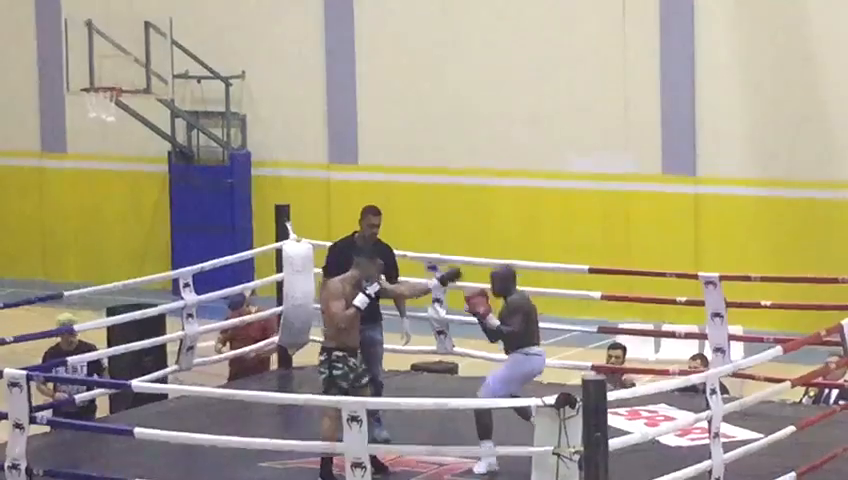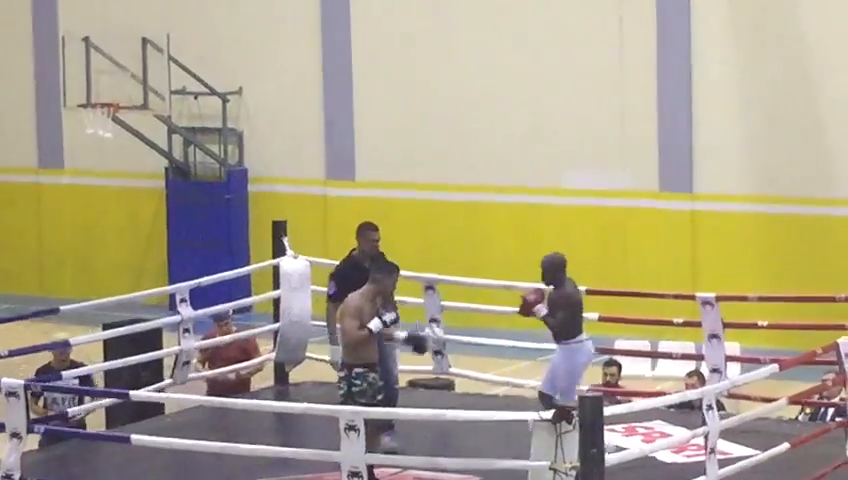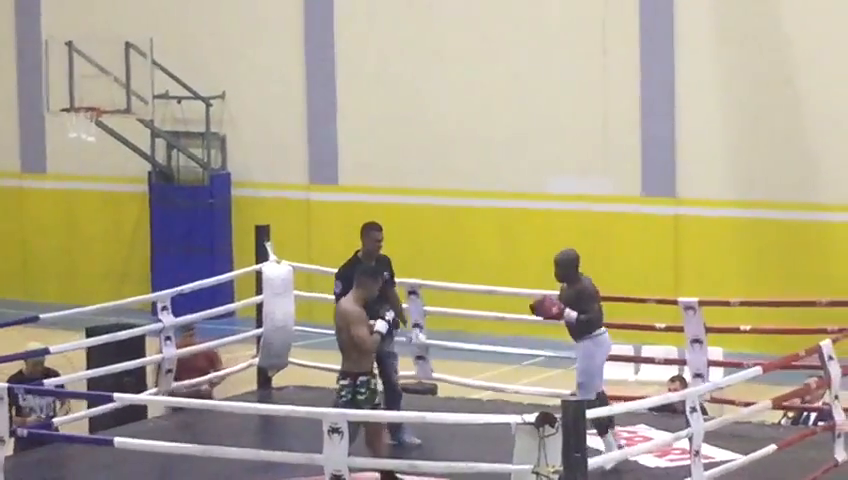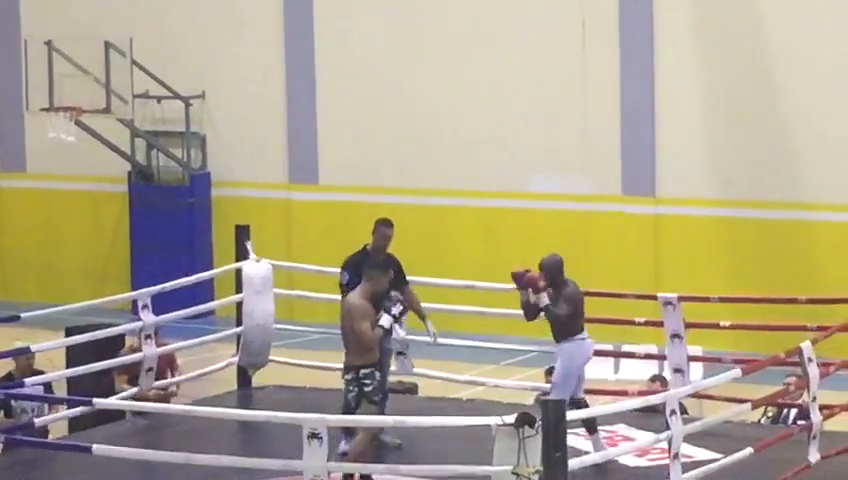
dt=0.4s
person 1, frame 1
left shoulder: (385, 251)
right shoulder: (339, 249)
left elbow: (394, 286)
right elbow: (326, 284)
left wrist: (404, 318)
left hip: (372, 321)
left knee: (375, 376)
left ankle: (374, 423)
person 1, frame 2
left shoulder: (380, 260)
right shoulder: (343, 271)
right elbow: (332, 308)
right wrist: (334, 346)
left knee: (390, 382)
left ankle: (387, 431)
person 1, frame 3
left shoulder: (385, 263)
right shoulder: (348, 271)
left wrist: (404, 322)
left hip: (385, 335)
left knee: (393, 386)
left ankle: (397, 432)
person 1, frame 4
left shoulder: (392, 262)
right shoulder: (354, 263)
left elbow: (407, 293)
right elbow: (347, 299)
left wrist: (426, 320)
left hip: (383, 332)
left knee: (381, 386)
right ankle: (346, 436)
person 2, frame 1
left shoulder: (367, 285)
right shoulder: (335, 287)
left elbow: (405, 292)
right elbow: (340, 322)
left wrist: (438, 281)
right wrist: (365, 297)
left hip: (352, 354)
right hip: (335, 357)
right knee: (334, 414)
left ankle: (368, 459)
person 2, frame 2
left shoulder: (378, 302)
right shoulder: (355, 303)
right elbow: (351, 340)
left wrist: (405, 336)
right wrist: (379, 322)
left hip: (372, 370)
right hip: (355, 372)
left knee: (375, 424)
person 2, frame 3
left shoulder: (349, 305)
right shoulder: (352, 311)
right elbow: (368, 347)
left wrist: (376, 323)
right wrist: (383, 324)
left hip: (365, 377)
right hip: (355, 381)
left knee: (377, 428)
right knee: (346, 434)
person 2, frame 4
left shoulder: (361, 300)
right shoulder: (357, 304)
right elbow: (369, 342)
left wrist: (385, 314)
right wrist: (388, 318)
left hip: (369, 370)
right hip: (361, 373)
left knee: (369, 429)
right knee: (368, 430)
person 3, frame 1
left shoulder: (514, 303)
right shoulder: (516, 300)
left elbow: (514, 334)
right elbow: (494, 337)
left wrist: (488, 319)
right wrist: (482, 315)
left hip: (523, 359)
right hip: (533, 356)
right knee: (509, 395)
left ankle: (488, 458)
person 3, frame 2
left shoulder: (566, 294)
right shoulder: (560, 288)
left elbow: (558, 327)
left wrist: (538, 309)
right wrist: (537, 307)
left hip: (574, 350)
right hip: (566, 348)
left knee: (566, 403)
right knee: (545, 395)
person 3, frame 3
left shoulder: (585, 287)
right shoulder: (568, 285)
left elbow: (595, 320)
right elbow: (568, 307)
left wrist: (566, 314)
right wrist: (552, 309)
left hip: (593, 343)
right hip: (586, 342)
left knee: (587, 398)
right knee: (596, 392)
left ankle: (610, 448)
right ankle: (613, 442)
person 3, frame 4
left shoulder: (570, 292)
right shoulder: (552, 289)
left elbow: (557, 318)
right elbow: (530, 315)
left wrist: (542, 296)
right wrist: (523, 290)
left hip: (573, 347)
right hip: (570, 347)
left knee: (556, 402)
right knee: (576, 399)
right ankle: (599, 447)
